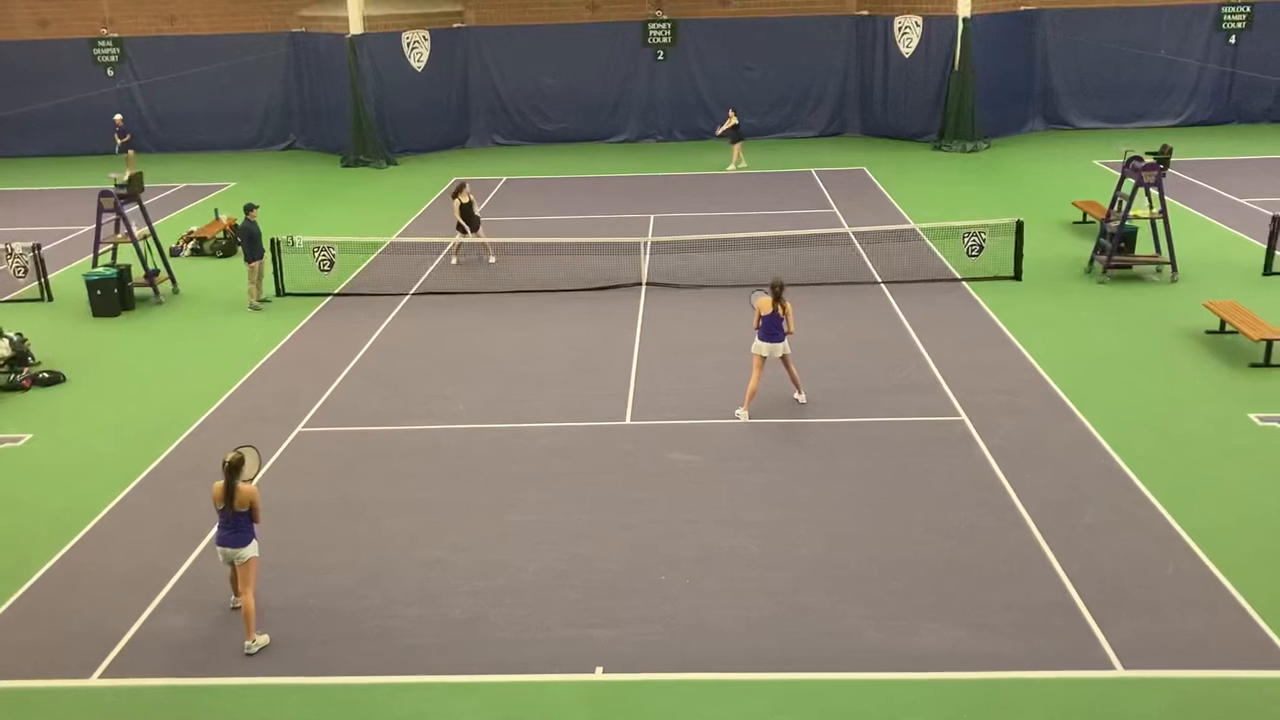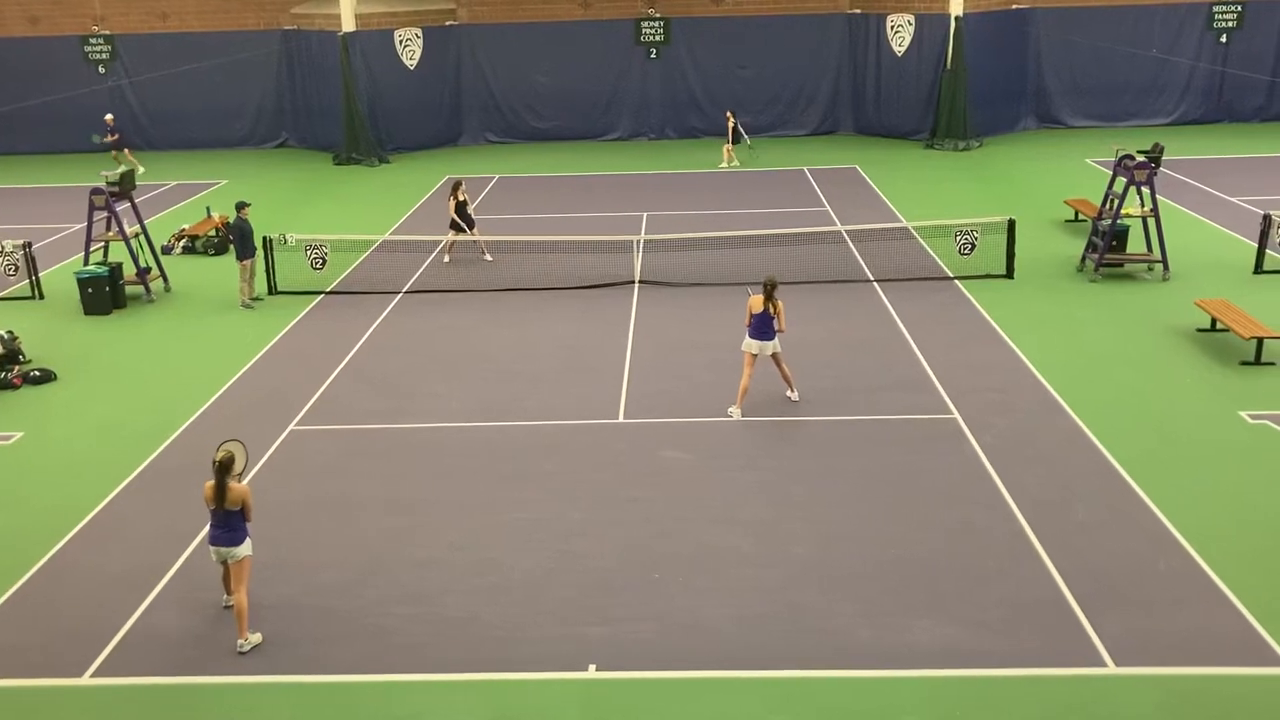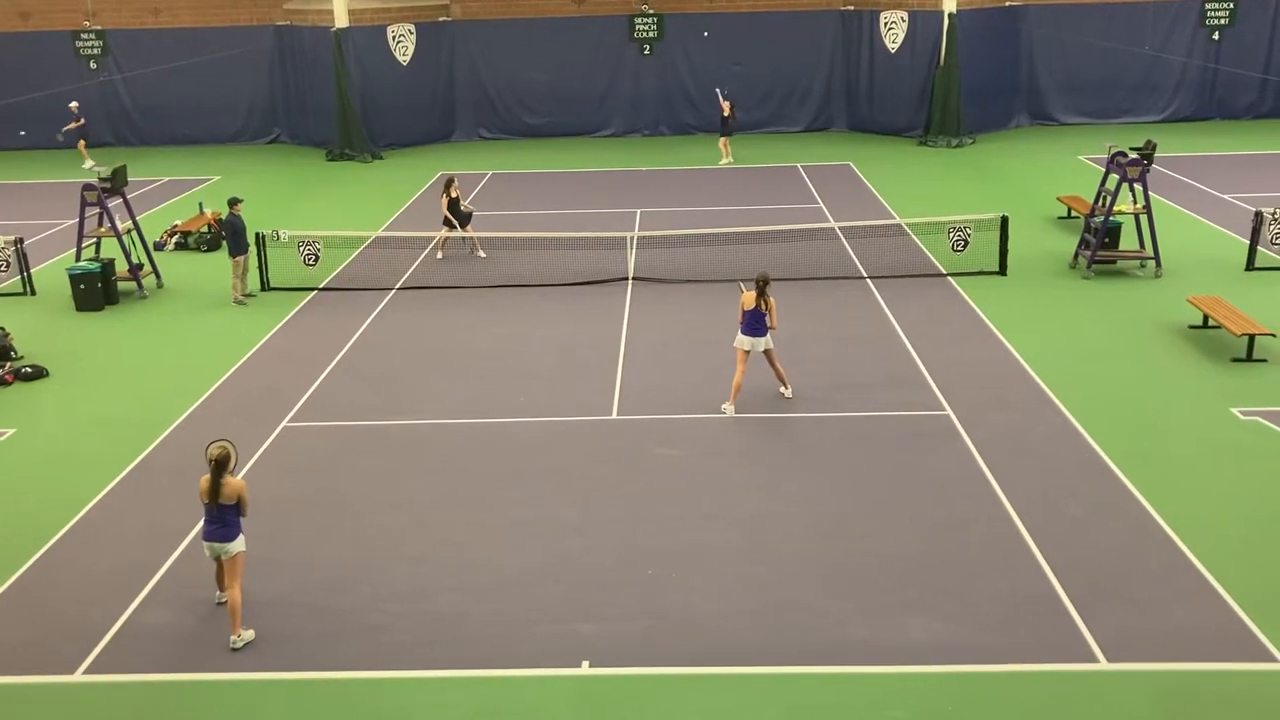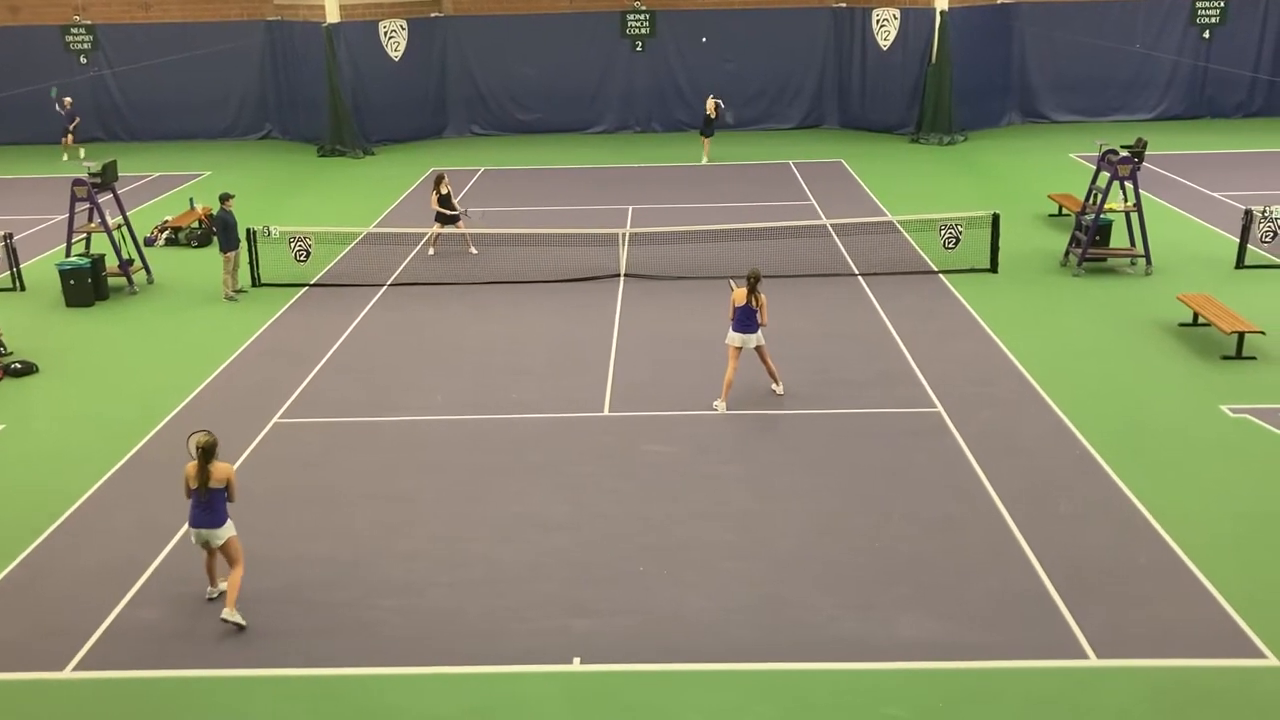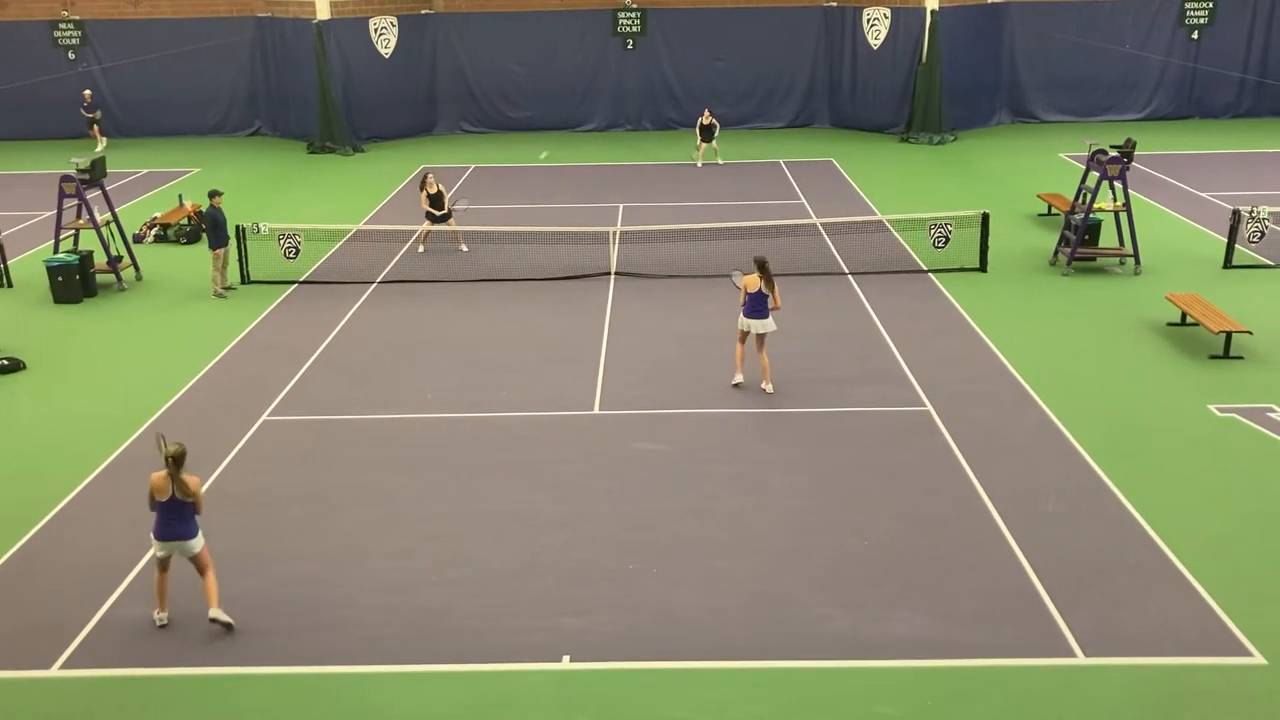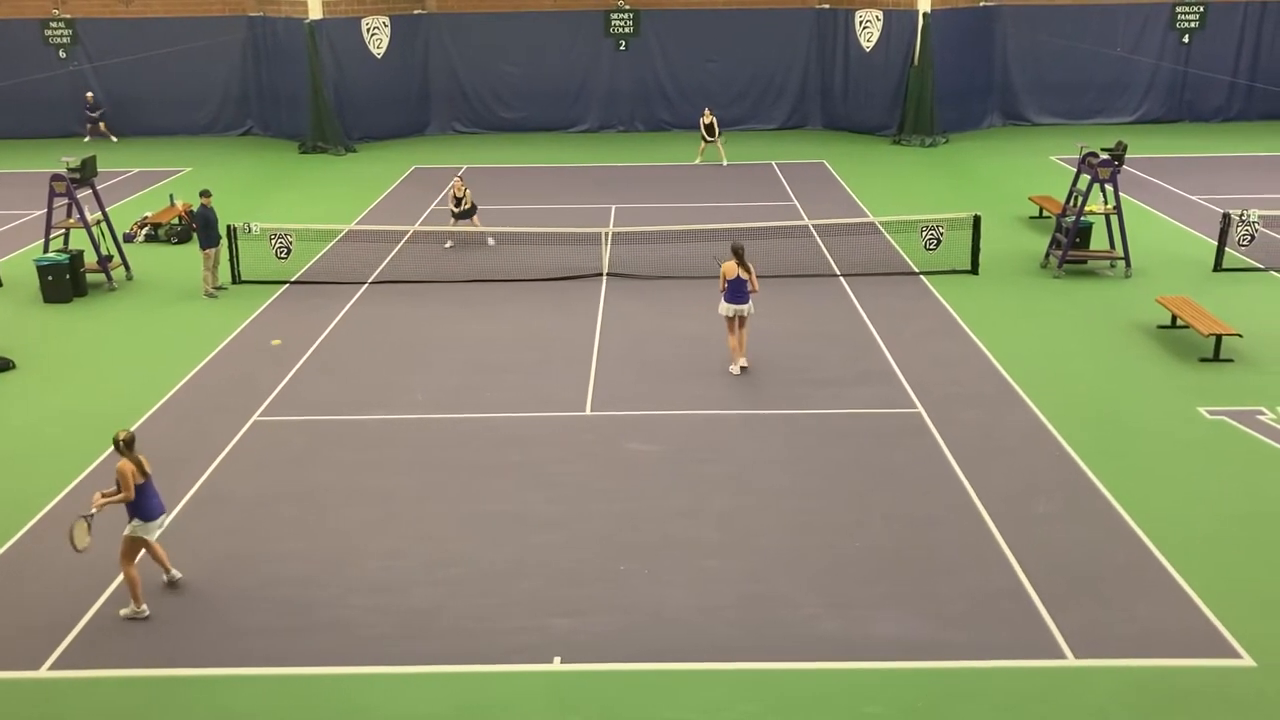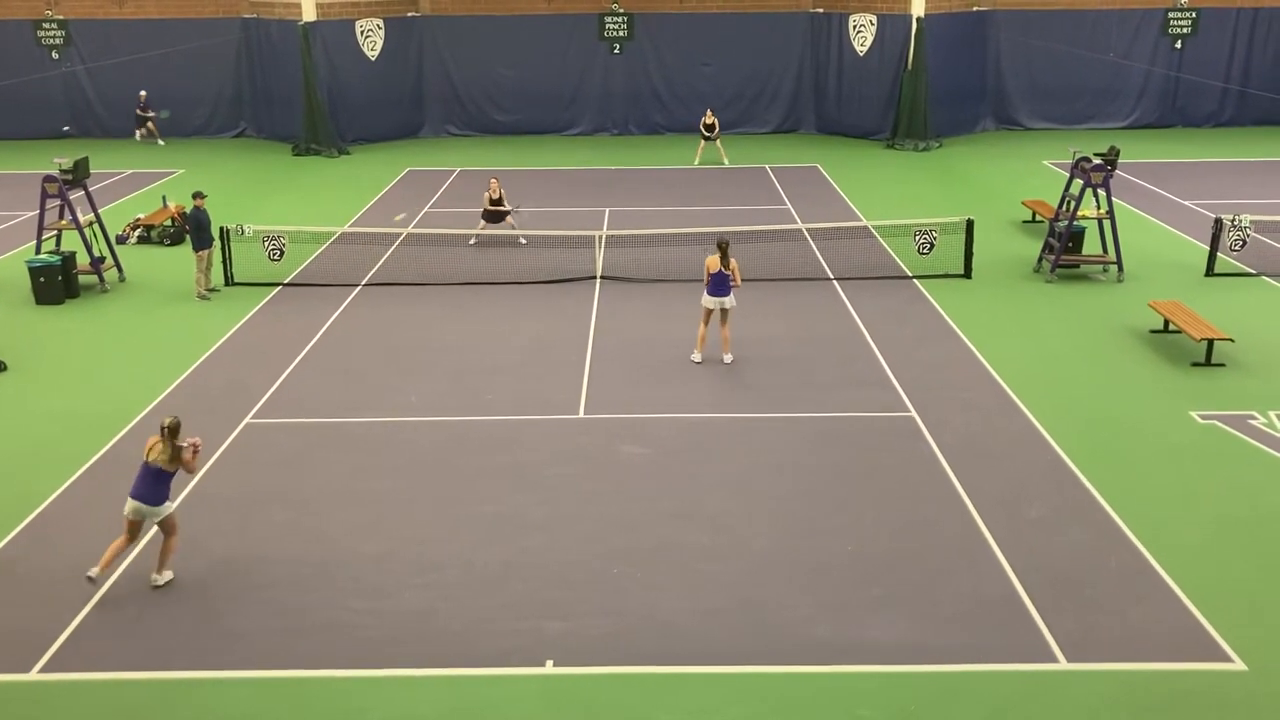
dt=0.7s
person 1, frame 1
left shoulder: (216, 488)
right shoulder: (250, 491)
right elbow: (256, 519)
left hip: (222, 543)
right hip: (244, 544)
left knee: (234, 569)
right knee: (248, 592)
left ankle: (236, 598)
right ankle: (251, 640)
person 1, frame 2
left shoulder: (208, 488)
right shoulder: (242, 490)
right elbow: (248, 518)
left hip: (215, 543)
right hip: (237, 542)
left knee: (227, 567)
right knee: (240, 590)
left ankle: (228, 596)
right ankle: (244, 638)
person 1, frame 3
left shoulder: (203, 482)
right shoulder: (238, 485)
right elbow: (244, 513)
left hip: (209, 538)
right hip: (231, 538)
left knee: (220, 564)
right knee: (234, 586)
left ankle: (221, 593)
right ankle: (236, 635)
person 1, frame 4
left shoulder: (190, 469)
right shoulder: (226, 470)
right elbow: (232, 498)
left hip: (196, 526)
right hip: (219, 525)
left knee: (211, 552)
right knee: (237, 565)
left ankle: (214, 587)
right ankle: (230, 610)
person 1, frame 5
left shoulder: (155, 479)
right shoulder: (193, 483)
left elbow: (152, 508)
right elbow: (198, 512)
left hip: (163, 537)
right hip: (189, 536)
left knee: (161, 571)
right knee: (207, 572)
left ankle: (161, 614)
right ankle: (215, 611)
person 1, frame 6
left shoulder: (123, 466)
right shoulder: (141, 460)
left elbow: (129, 496)
left wrist: (104, 502)
right wrist: (103, 494)
left hip: (144, 519)
right hip: (159, 512)
left knee: (126, 562)
right knee: (146, 540)
left ankle: (139, 607)
right ankle: (170, 572)
person 1, frame 7
left shoulder: (153, 441)
right shoulder: (181, 454)
right elbow: (192, 470)
right wrist: (196, 453)
left hip: (134, 499)
right hip: (157, 505)
left knee: (128, 537)
right knee: (171, 532)
left ankle: (97, 570)
right ankle: (160, 574)
